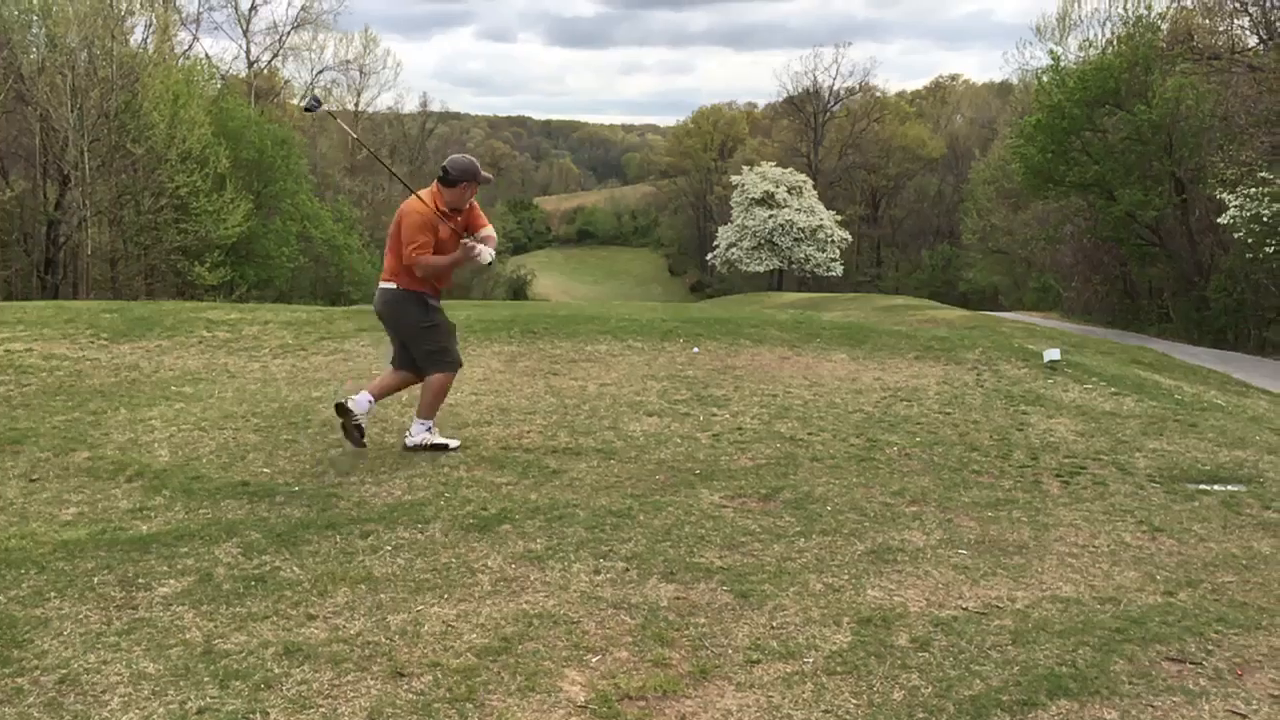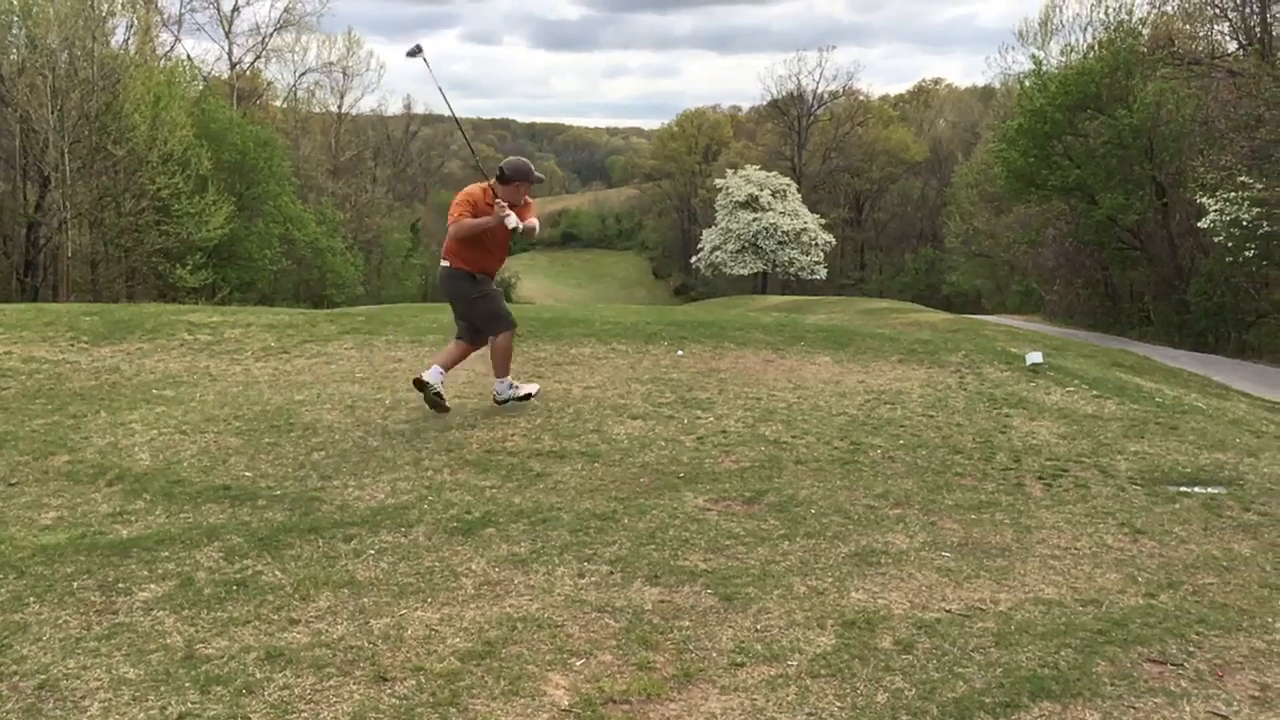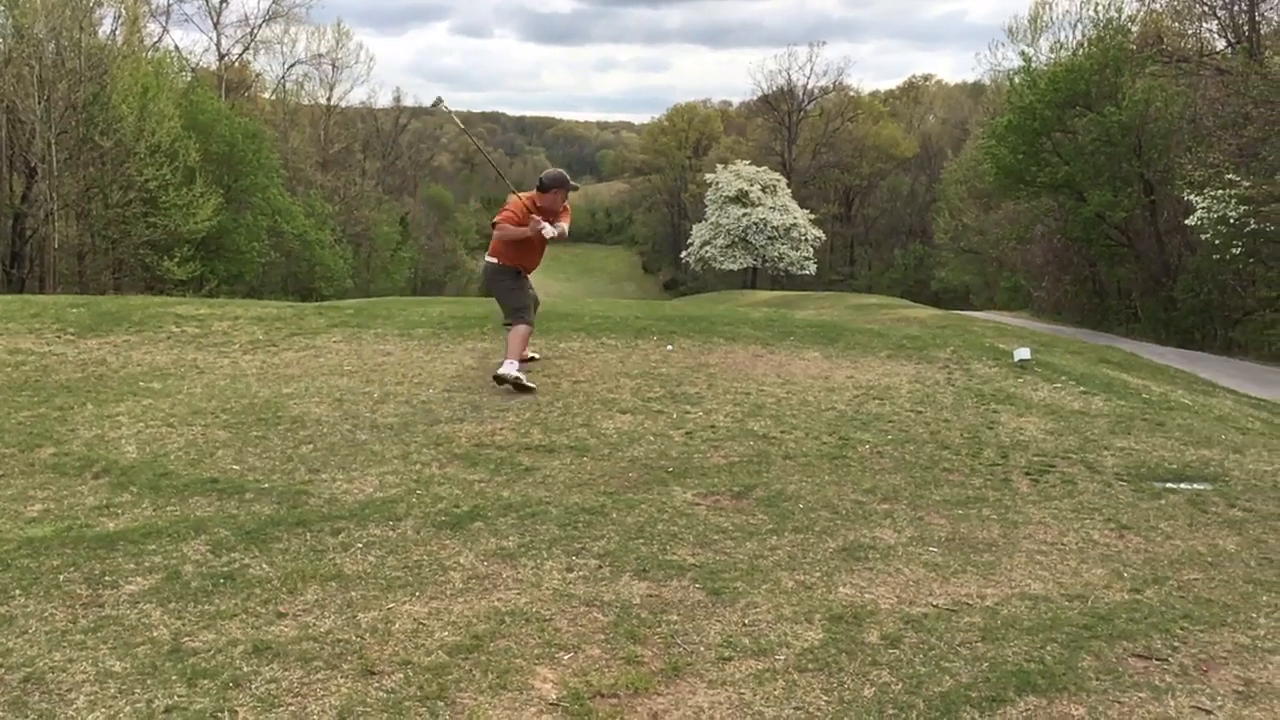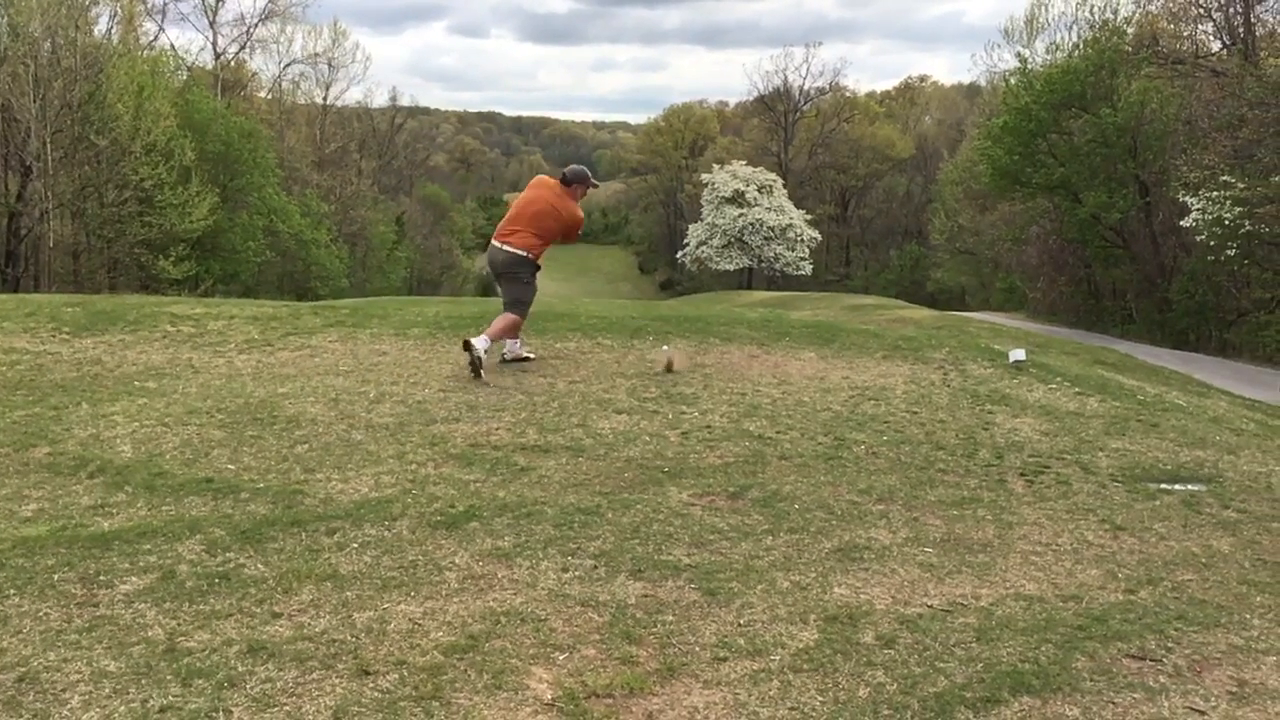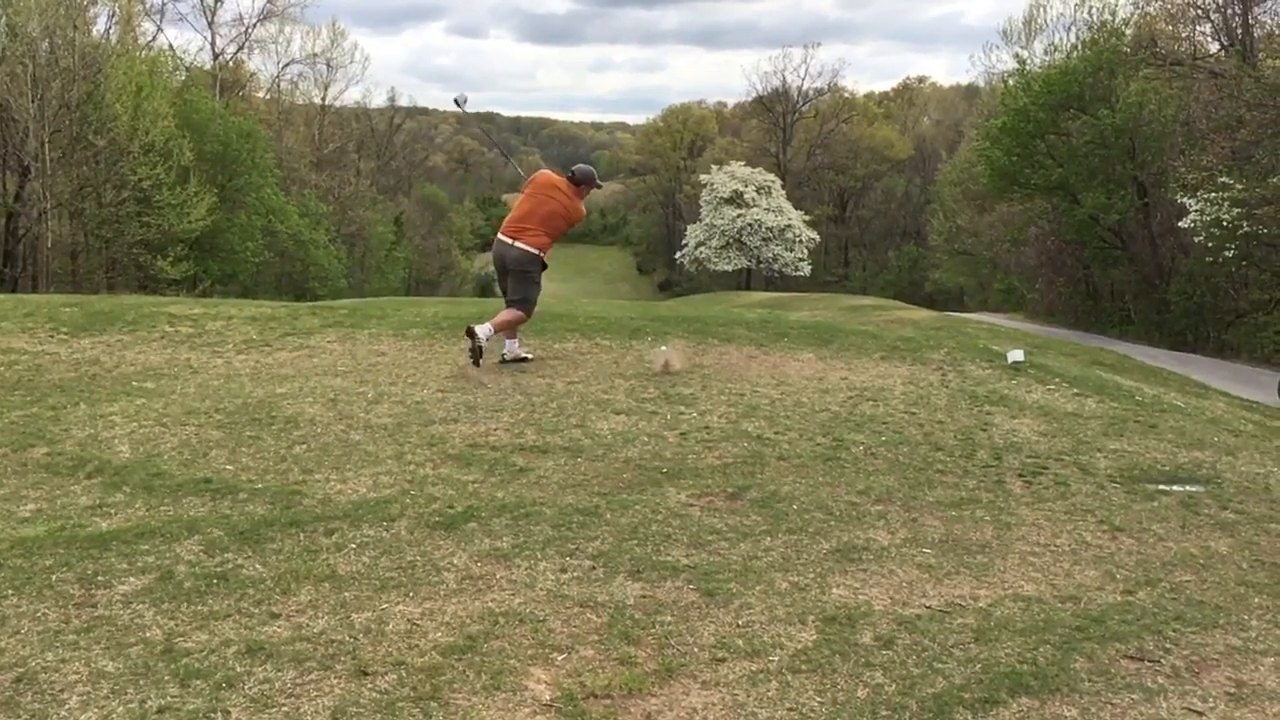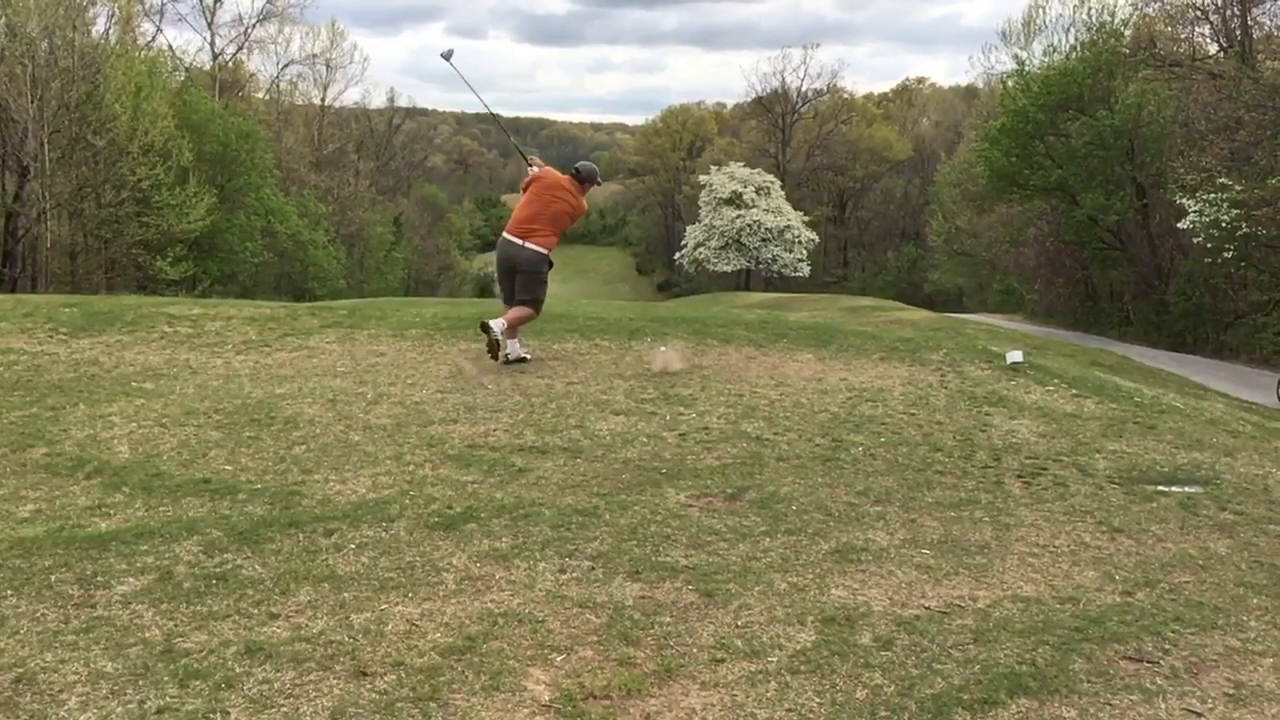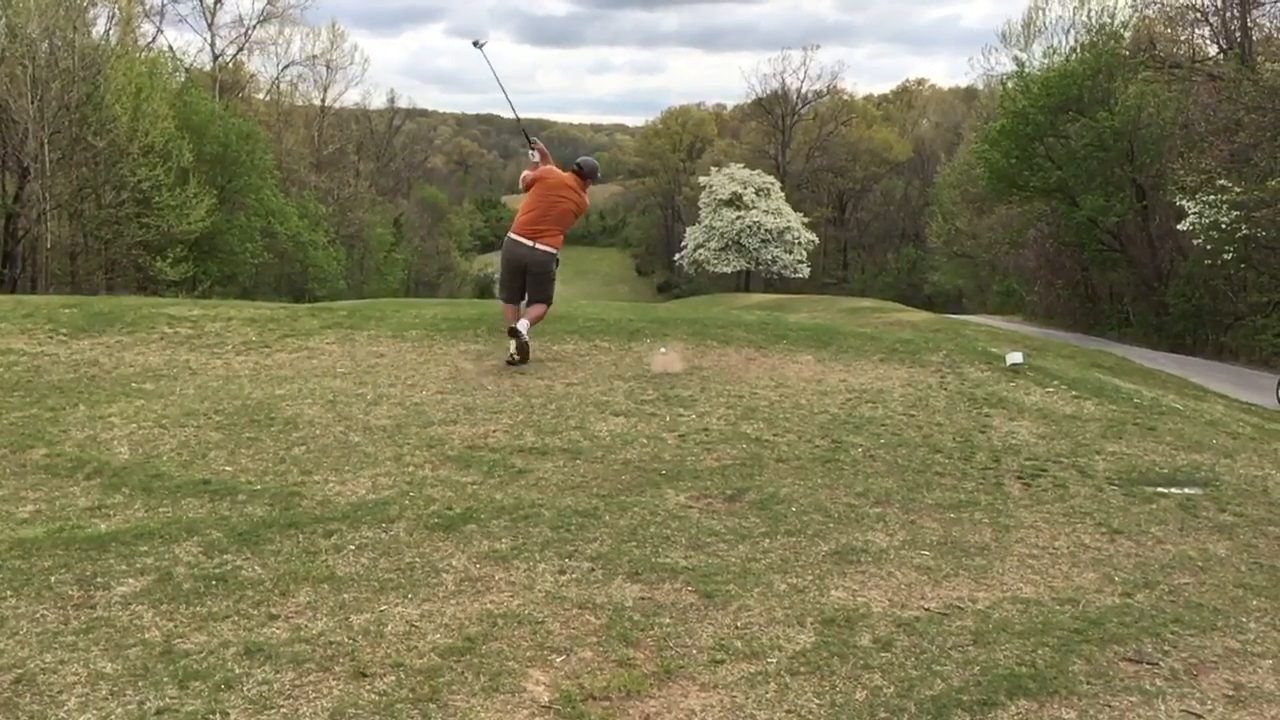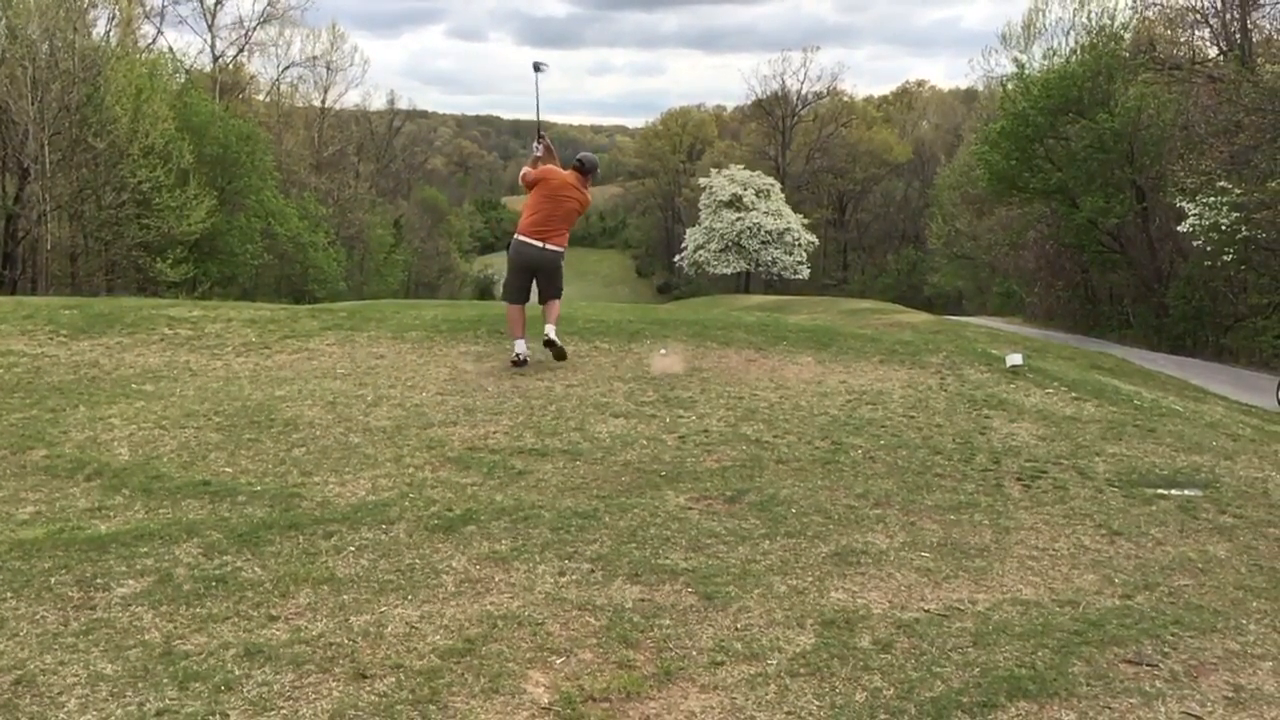
dt=0.4s
person 1, frame 1
left shoulder: (464, 205)
right shoulder: (420, 211)
left elbow: (487, 234)
right elbow: (421, 266)
left wrist: (483, 244)
right wrist: (459, 258)
left hip: (394, 297)
right hip: (408, 298)
left knee: (412, 367)
right knee: (445, 364)
left ankle: (357, 405)
right ankle: (421, 432)
person 1, frame 2
left shoulder: (520, 201)
right shoulder: (472, 196)
left elbow: (532, 226)
right elbow: (455, 230)
left wrist: (519, 222)
right wrist: (492, 220)
left hip: (475, 276)
right hip: (460, 275)
left knee: (473, 335)
right knee: (502, 326)
left ankle: (432, 377)
right ankle: (503, 388)
person 1, frame 3
left shoulder: (561, 209)
right shoulder: (520, 205)
left elbow: (563, 230)
right elbow: (499, 232)
left wrist: (552, 229)
right wrist: (528, 231)
left hip: (514, 270)
right hip: (502, 270)
left knee: (529, 304)
right knee: (523, 318)
left ankle: (517, 352)
right ankle: (510, 369)
person 1, frame 4
left shoulder: (539, 182)
right shoulder: (574, 215)
right elbow: (567, 239)
left hip: (495, 250)
right hip: (518, 259)
left knee: (518, 299)
right knee: (515, 311)
left ankle: (513, 348)
right ankle: (480, 344)
person 1, frame 5
left shoulder: (544, 177)
right shoulder: (578, 211)
left hip: (501, 245)
right hip: (527, 256)
left knee: (513, 301)
right knee: (521, 309)
left ankle: (512, 349)
right ankle: (483, 331)
person 1, frame 6
left shoulder: (547, 175)
right shoulder: (580, 206)
left elbow: (525, 187)
left hip: (507, 244)
right hip: (534, 255)
left knee: (511, 301)
right knee: (530, 307)
left ankle: (512, 349)
right ankle: (497, 325)
person 1, frame 7
left shoulder: (549, 174)
right shoulder: (582, 202)
left elbow: (525, 182)
left wrist: (536, 159)
right wrist: (545, 154)
left hip: (514, 244)
right hip: (543, 254)
left knee: (511, 299)
right knee: (540, 302)
left ankle: (516, 350)
right ankle: (522, 326)
person 1, frame 8
left shoulder: (549, 173)
right shoulder: (584, 198)
left elbow: (524, 177)
left wrist: (536, 154)
right wrist: (549, 150)
left hip: (523, 246)
right hip: (552, 253)
left knee: (515, 299)
right knee: (552, 297)
left ankle: (519, 349)
right ankle: (550, 331)
